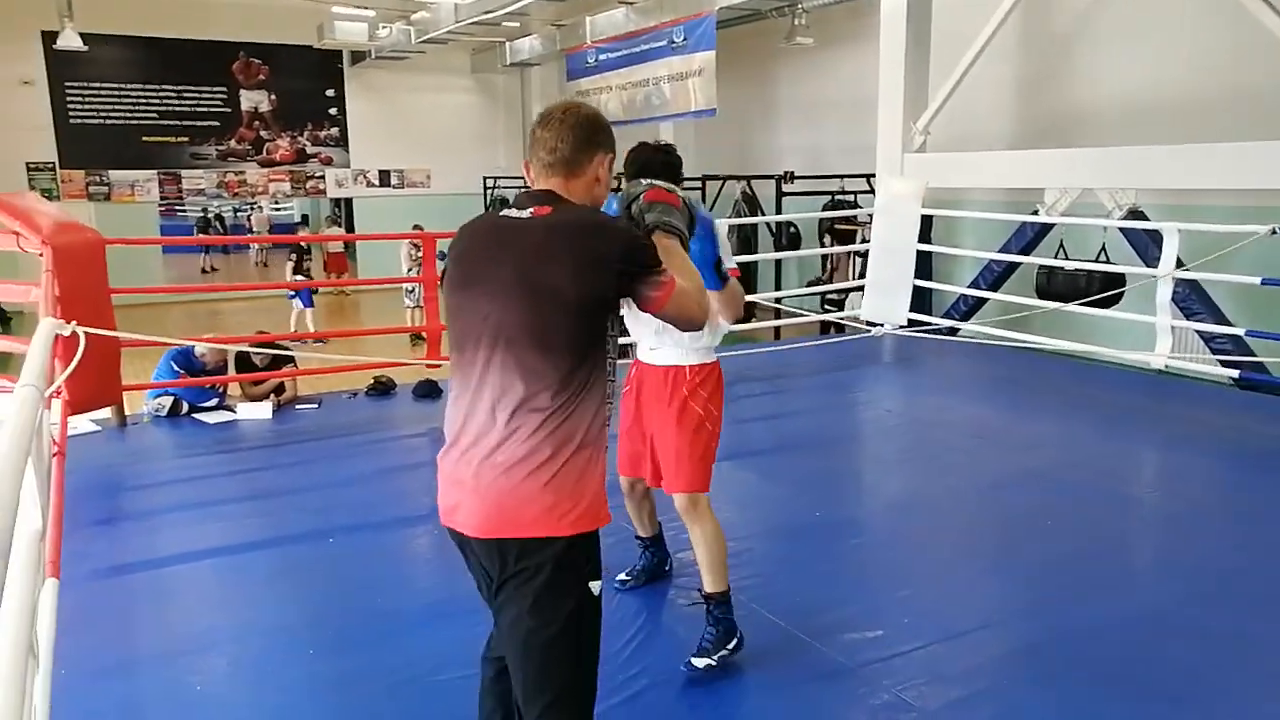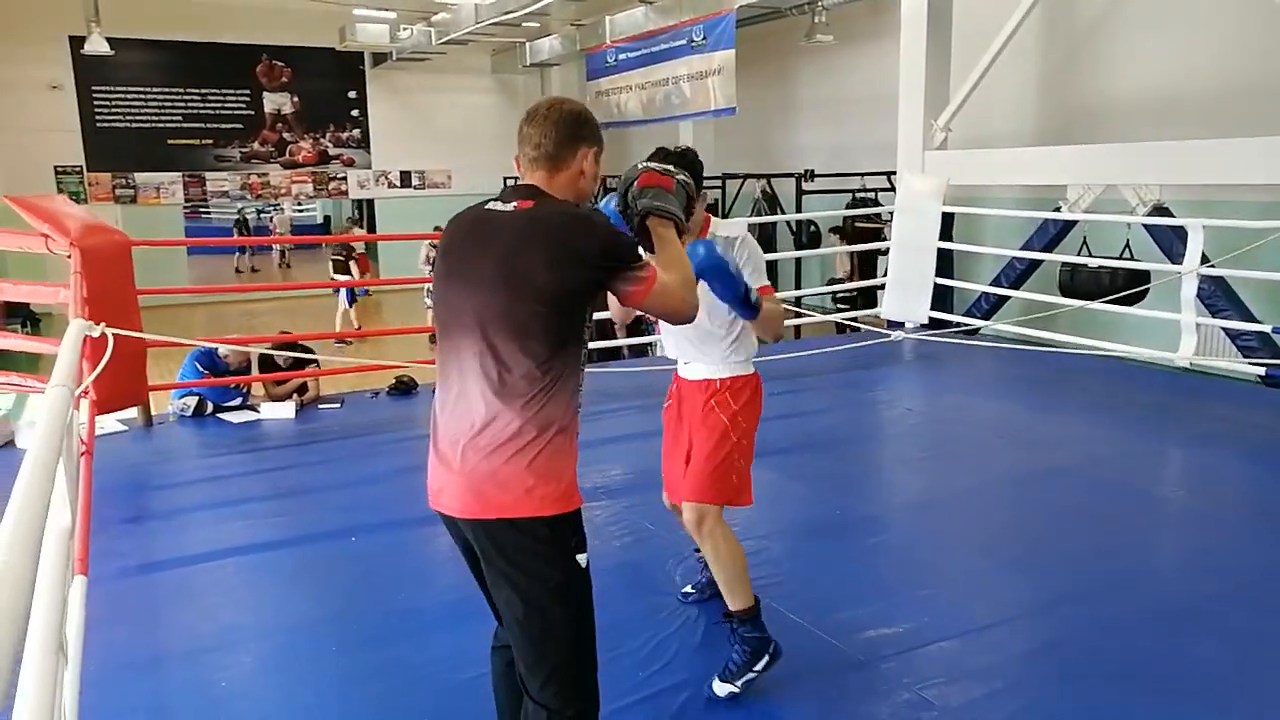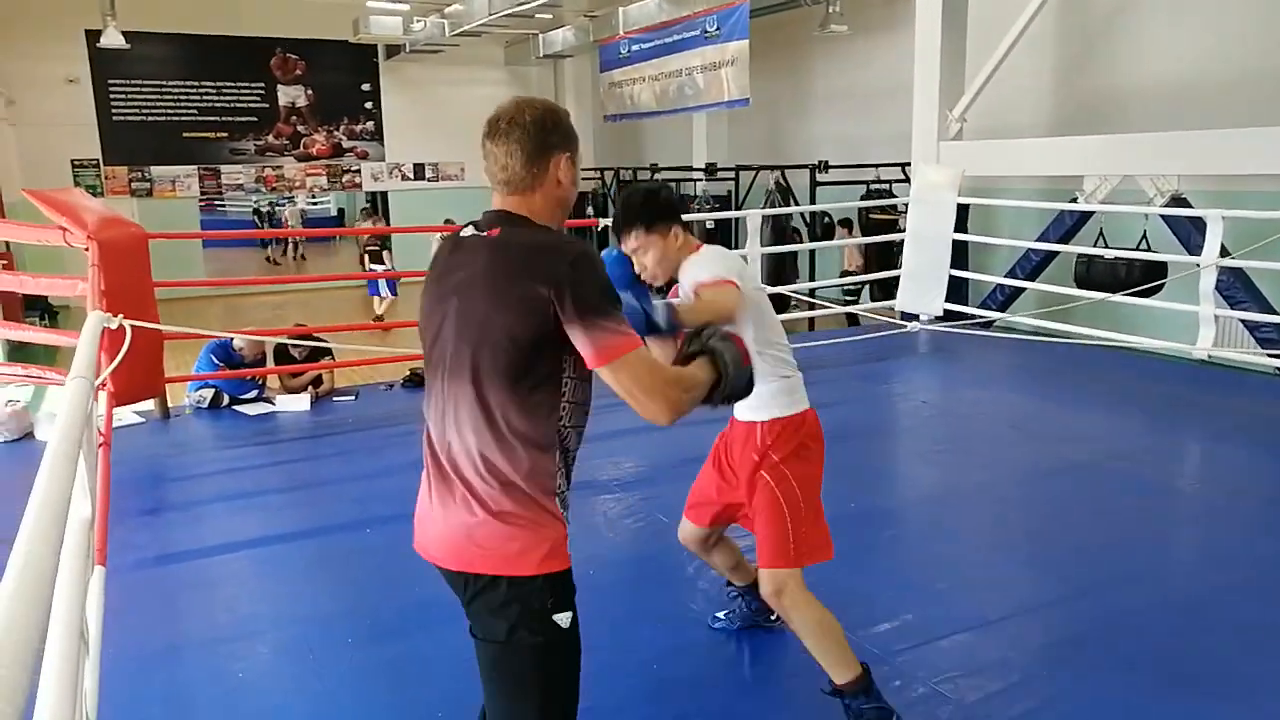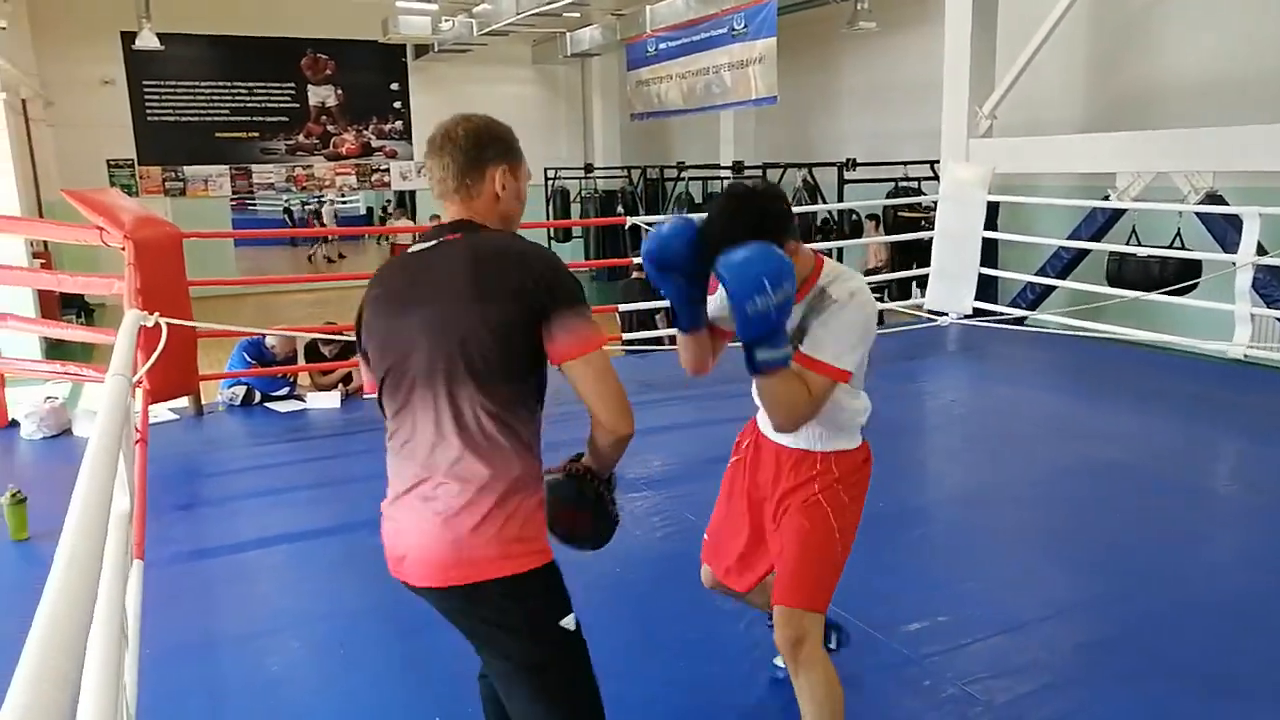
dt=0.5s
person 1, frame 1
left shoulder: (469, 239)
right shoulder: (606, 239)
right elbow: (693, 313)
right wrist: (666, 231)
left hip: (464, 497)
right hip: (544, 512)
left knee: (511, 643)
person 1, frame 2
left shoulder: (461, 230)
right shoulder: (583, 234)
right elbow: (682, 306)
right wrist: (661, 216)
left hip: (452, 486)
right hip: (525, 497)
left knee: (517, 642)
person 1, frame 3
left shoulder: (448, 257)
right shoulder: (561, 262)
right elbow: (660, 404)
right wrist: (711, 364)
left hip: (447, 527)
right hip: (514, 543)
person 1, frame 4
left shoulder: (384, 288)
right shoulder: (526, 265)
right elbow: (612, 422)
right wrist: (593, 469)
left hip: (414, 543)
right hip: (497, 548)
left knee: (509, 666)
person 2, frame 1
left shoulder: (699, 234)
left elbow: (732, 312)
left wrist: (710, 265)
left hip: (693, 377)
right hip: (644, 371)
left knee: (689, 499)
right knee: (631, 480)
left ankle: (722, 622)
right ankle: (654, 555)
person 2, frame 2
left shoulder: (733, 244)
left elbow: (772, 327)
right elbow: (623, 312)
left wrist: (740, 295)
left hip: (731, 390)
right hip: (685, 386)
left knee: (699, 515)
right knee: (679, 497)
left ankle: (754, 641)
right ankle: (719, 566)
person 2, frame 3
left shoulder: (714, 268)
right shoulder: (692, 279)
left elbow: (719, 309)
left wrist: (654, 314)
right wrist: (632, 300)
left hip: (780, 435)
right hip: (746, 427)
left knee: (781, 585)
right knee: (693, 535)
right ankle: (754, 599)
person 2, frame 4
left shoulder: (845, 299)
right shoulder: (741, 279)
left elbow: (792, 414)
right elbow: (696, 364)
left wrist: (765, 334)
right wrist: (685, 299)
left hip: (826, 466)
right hip: (765, 446)
left knee: (794, 638)
right knee: (721, 575)
right ankle: (816, 626)
